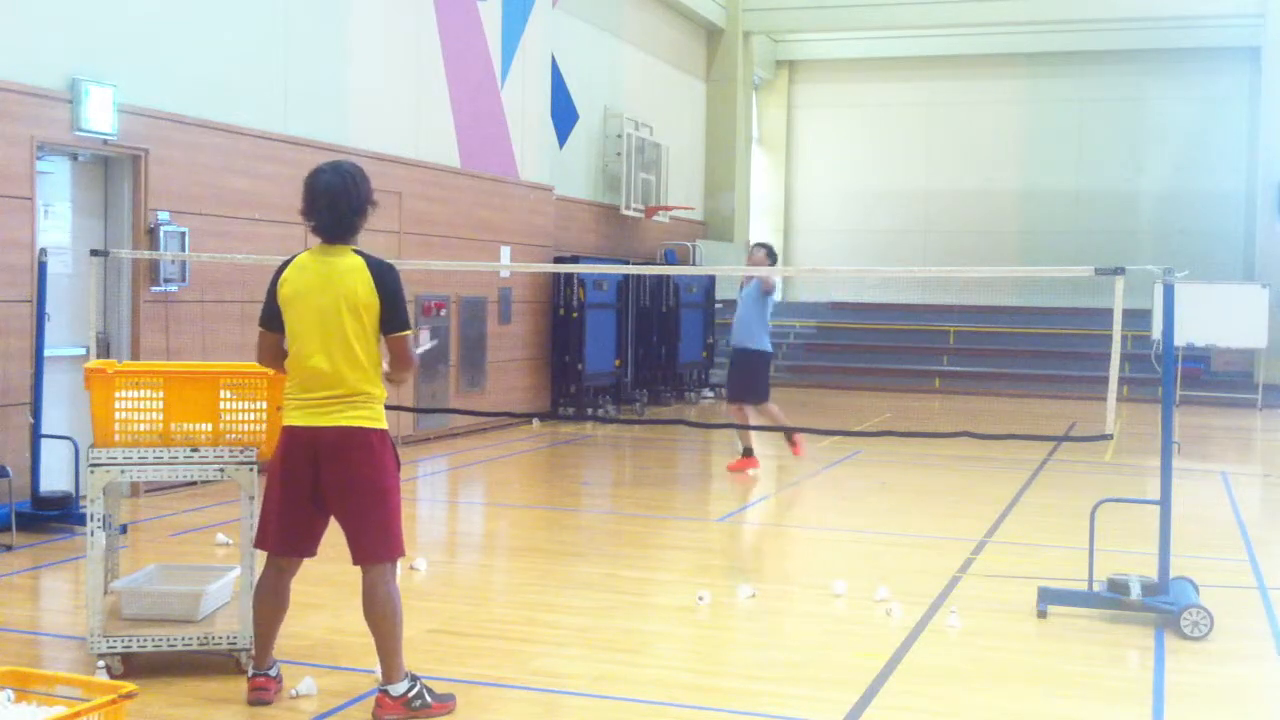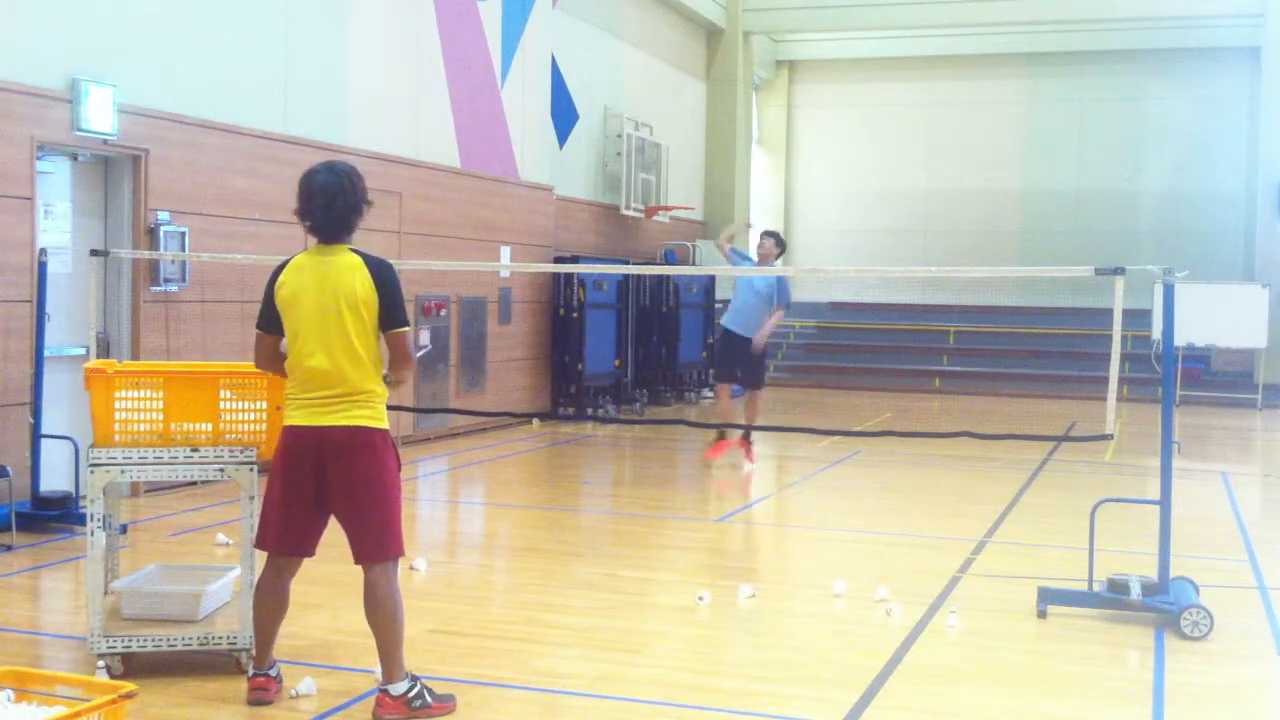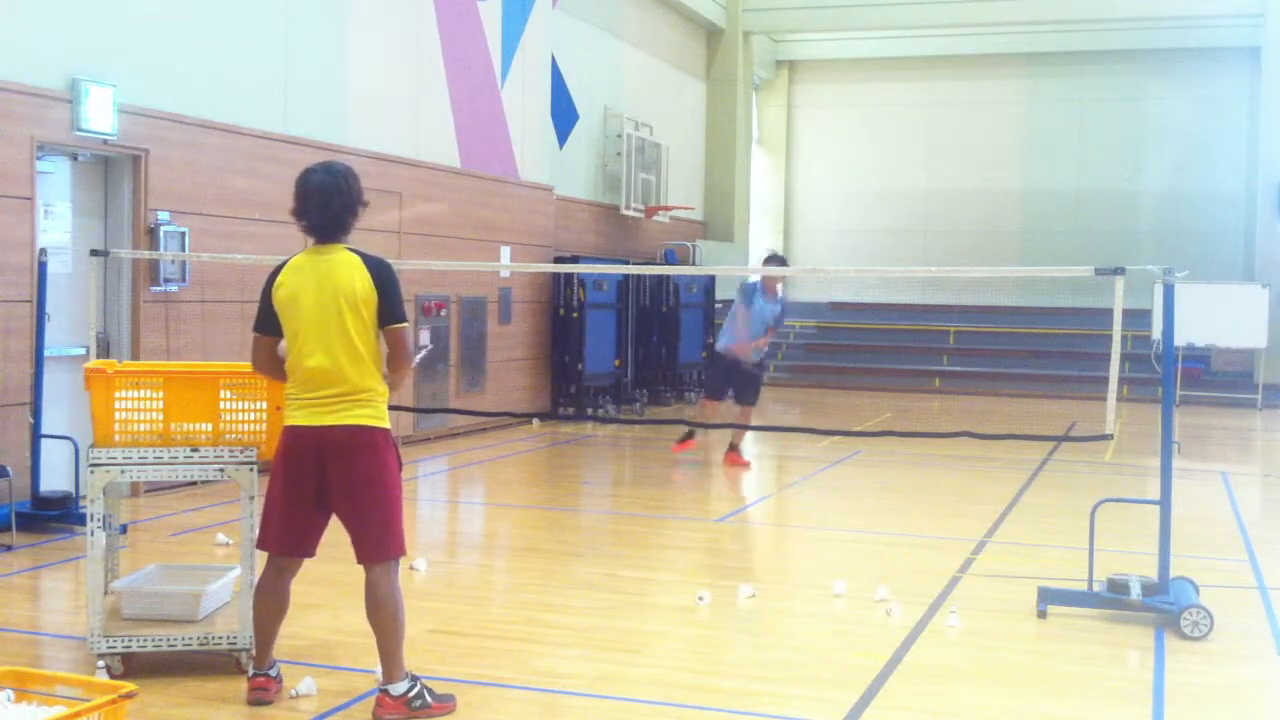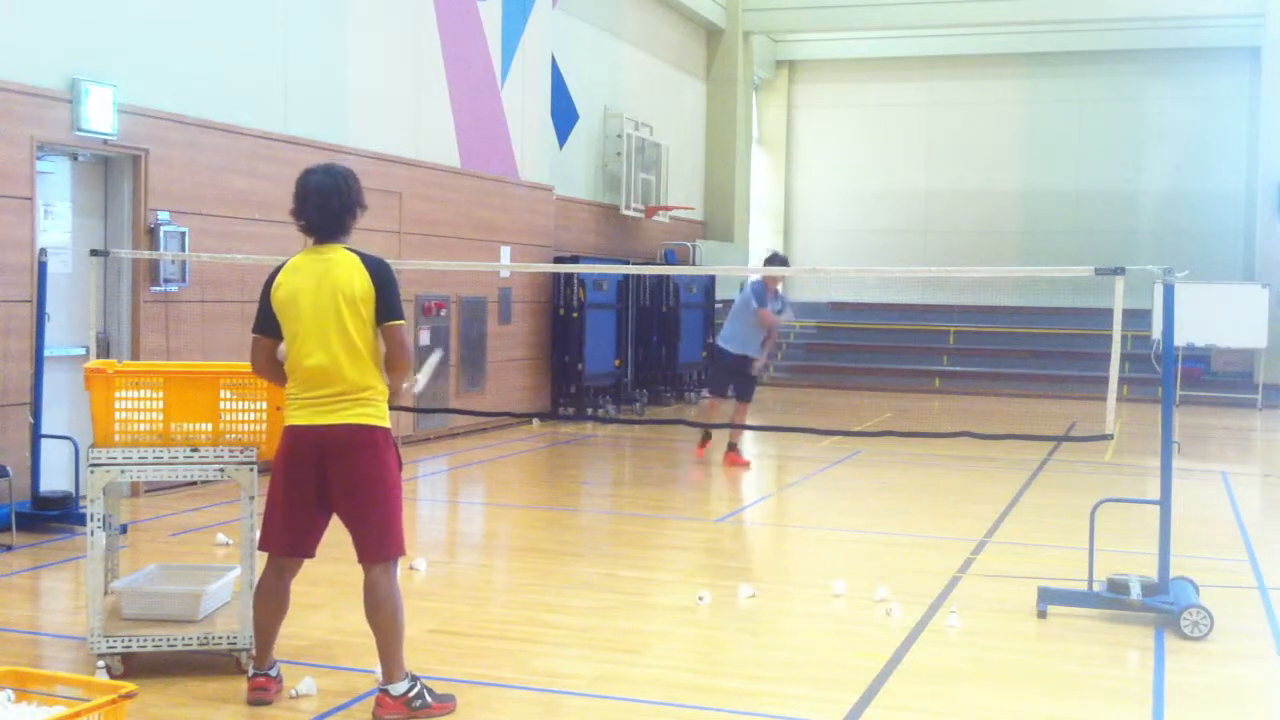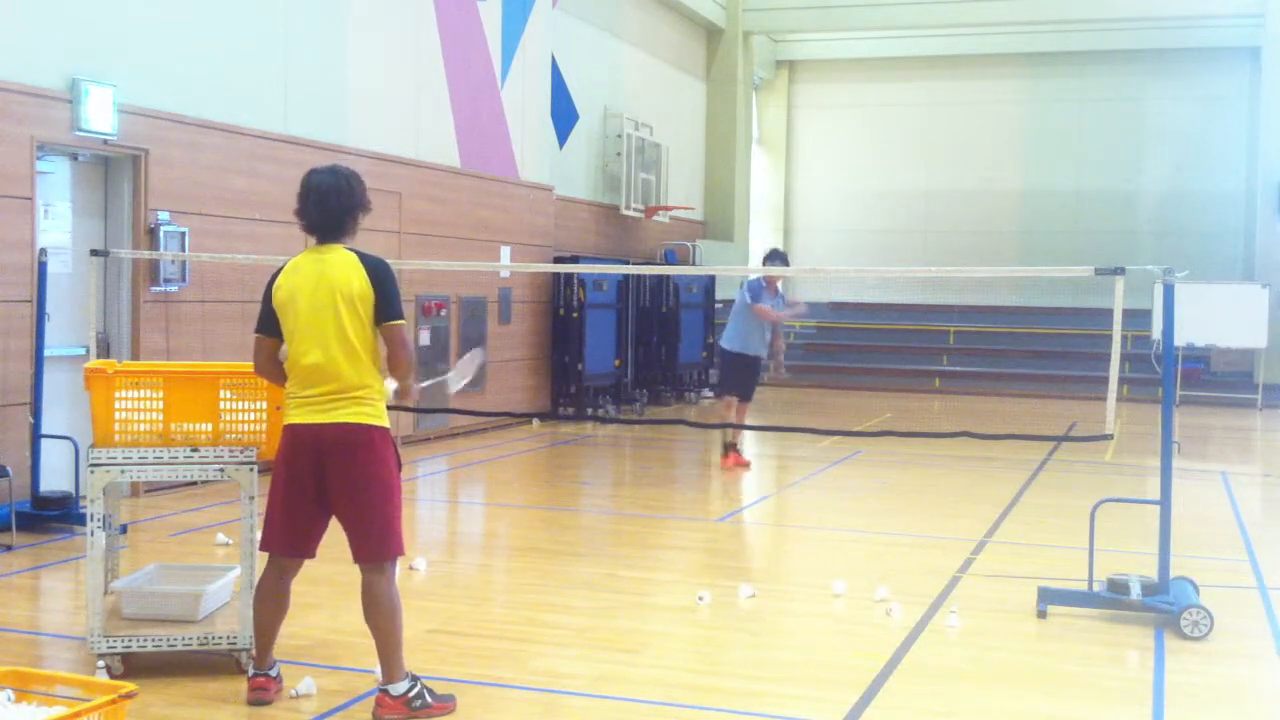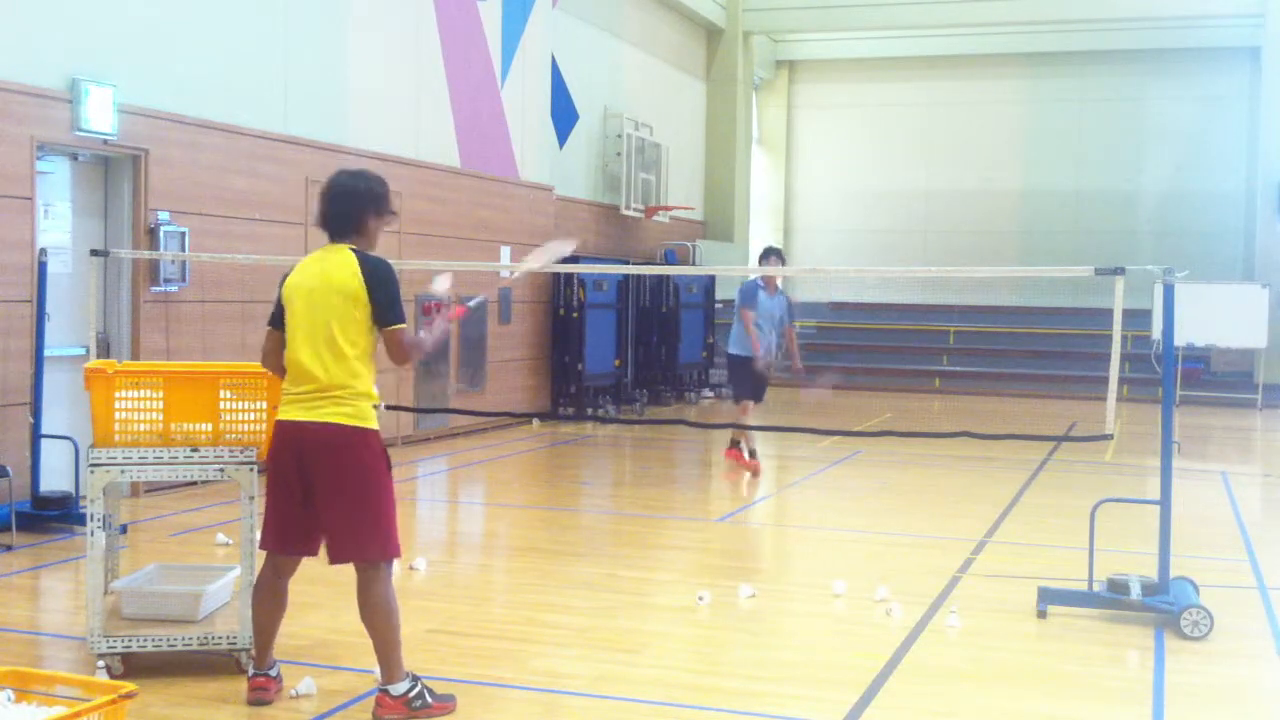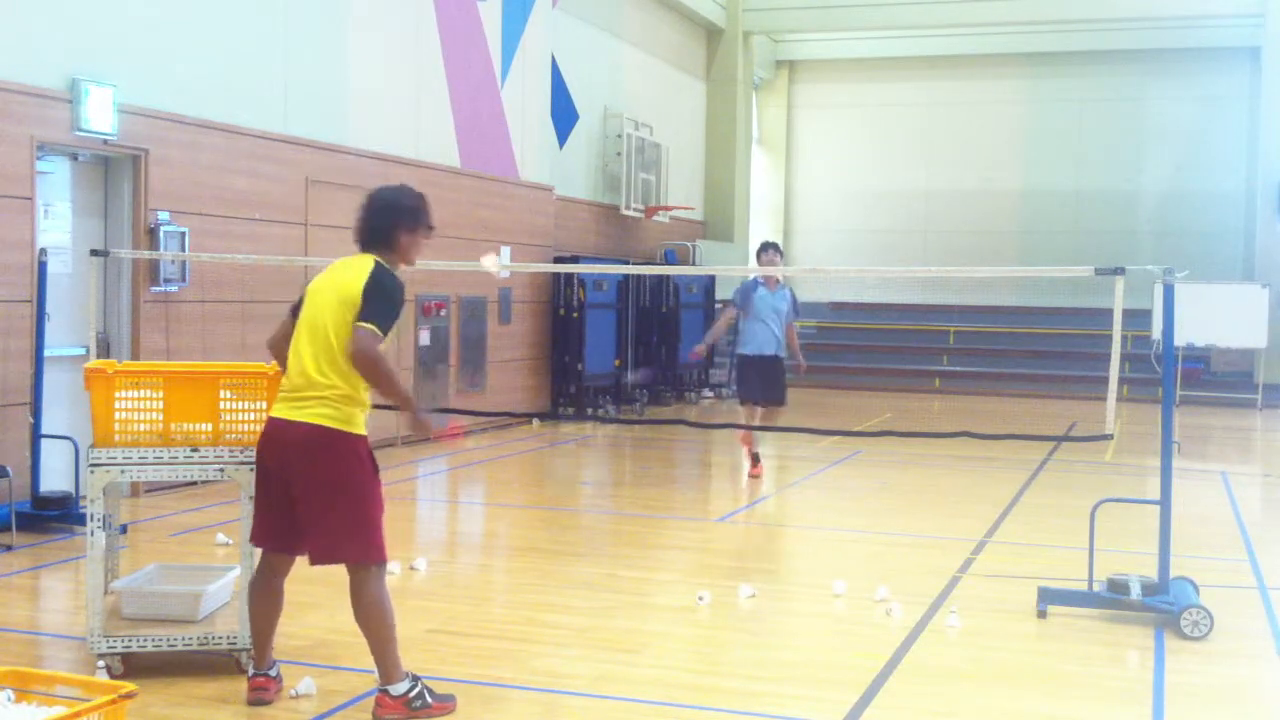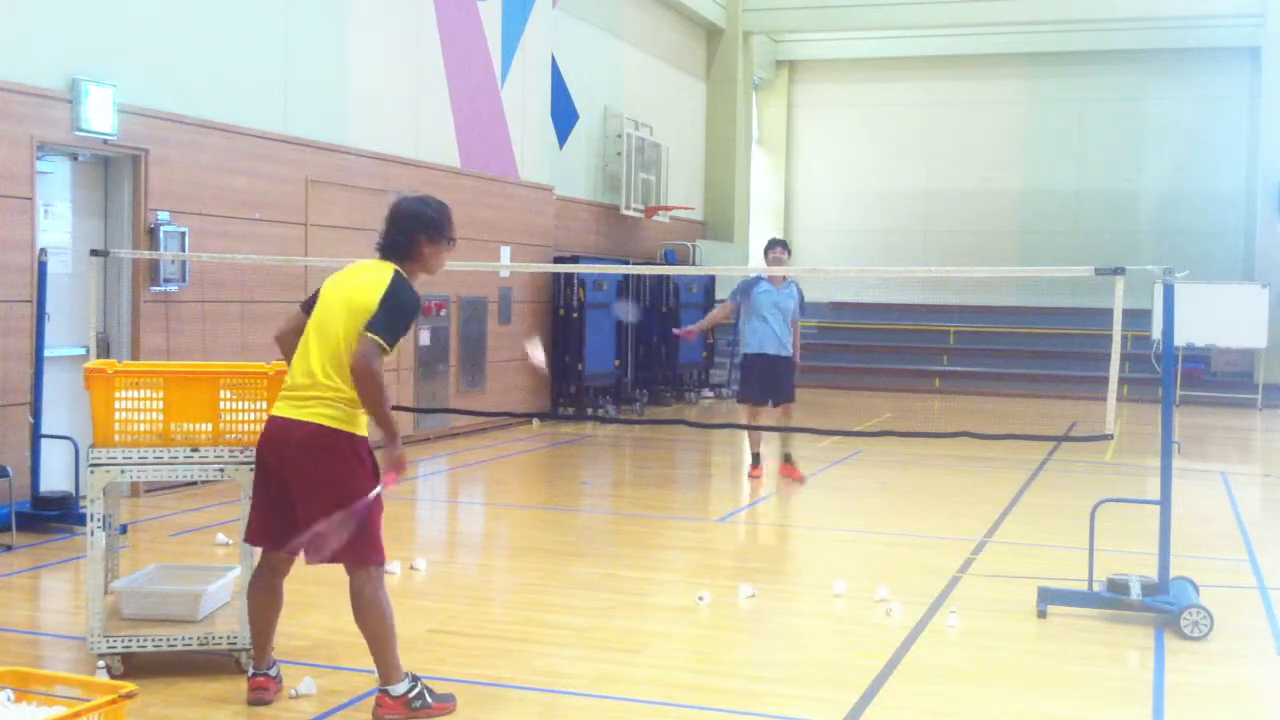
dt=0.2s
person 1, frame 1
left shoulder: (287, 273)
right shoulder: (377, 274)
left elbow: (268, 355)
right elbow: (404, 361)
right wrist: (387, 375)
left hip: (299, 432)
right hip: (359, 433)
left knee: (281, 560)
right knee: (378, 564)
left ankle: (261, 672)
person 1, frame 2
left shoulder: (284, 275)
right shoulder: (375, 272)
left elbow: (265, 358)
right elbow: (404, 359)
right wrist: (389, 378)
left hip: (300, 432)
right hip: (360, 432)
left knee: (281, 560)
right knee: (380, 564)
left ankle: (261, 672)
person 1, frame 3
left shoulder: (281, 277)
right shoulder: (373, 271)
left elbow: (263, 361)
right elbow: (402, 356)
right wrist: (388, 381)
left hip: (300, 432)
right hip: (361, 431)
left knee: (282, 560)
right knee: (381, 564)
left ankle: (261, 672)
person 1, frame 4
left shoulder: (280, 278)
right shoulder: (371, 270)
left elbow: (262, 363)
right elbow: (400, 355)
right wrist: (391, 387)
left hip: (301, 432)
right hip: (361, 430)
left knee: (282, 561)
right knee: (380, 564)
left ankle: (261, 672)
person 1, frame 5
left shoulder: (282, 278)
right shoulder: (371, 269)
left elbow: (264, 363)
right elbow: (401, 354)
right wrist: (404, 385)
left hip: (300, 432)
right hip: (359, 431)
left knee: (282, 561)
right knee: (378, 565)
left ankle: (261, 673)
person 1, frame 6
left shoulder: (298, 272)
right shoulder: (372, 269)
left elbow: (271, 356)
right elbow: (402, 352)
right wrist: (431, 339)
left hip: (291, 427)
right hip: (347, 430)
left knee: (280, 558)
right knee: (373, 564)
left ankle: (261, 672)
person 1, frame 7
left shoulder: (331, 273)
right shoulder: (384, 281)
left elbow: (277, 344)
right elbow: (360, 350)
right wrist: (411, 410)
left hip: (281, 425)
right hip: (331, 433)
left knee: (274, 557)
right knee: (365, 566)
left ankle: (261, 672)
person 1, frame 8
left shoulder: (348, 274)
right shoulder: (401, 293)
left elbow: (285, 336)
right elbow: (363, 364)
right wrist: (391, 436)
left hip: (282, 424)
right hip: (331, 433)
left knee: (273, 557)
right knee: (365, 566)
left ankle: (261, 671)
person 2, frame 1
left shoulder: (763, 282)
right shoulder: (749, 282)
left elbow: (770, 284)
left wrist: (759, 271)
left hip: (756, 351)
right hip: (740, 351)
left knee: (760, 404)
right knee: (735, 405)
left ankle: (790, 433)
right ankle: (748, 455)
person 2, frame 2
left shoulder: (779, 280)
right shoulder: (744, 264)
left elbow: (780, 313)
right elbow: (721, 244)
left wrist: (765, 332)
right wrist: (735, 229)
left hip: (753, 340)
right hip: (730, 333)
left knee: (753, 392)
right knee: (722, 387)
left ankle: (746, 438)
right ankle: (721, 437)
person 2, frame 3
left shoulder: (780, 306)
right shoulder: (750, 289)
left elbow: (768, 338)
right elbow: (741, 314)
left wrist: (746, 349)
right wrist: (740, 339)
left hip: (751, 360)
right hip: (725, 353)
left knee: (747, 409)
right knee: (709, 402)
left ankle: (733, 451)
right ankle: (690, 435)
person 2, frame 4
left shoulder: (779, 301)
right shoulder: (754, 288)
left elbow: (771, 334)
right elbow: (768, 321)
left wrist: (762, 358)
right wrist: (781, 318)
left hip: (752, 357)
right hip: (727, 350)
left knee: (743, 405)
right knee: (715, 399)
left ankle: (732, 450)
right ankle: (706, 436)
person 2, frame 5
left shoulder: (780, 298)
right shoulder: (752, 286)
left elbow: (777, 332)
right elbow: (766, 315)
left wrist: (779, 358)
right wrist: (792, 312)
left hip: (755, 355)
right hip: (732, 350)
left knee: (743, 404)
right knee: (729, 400)
left ankle: (733, 450)
right ankle: (727, 449)
person 2, frame 6
left shoulder: (783, 298)
right shoulder: (749, 289)
left elbow: (788, 330)
right elbow: (748, 324)
left wrist: (796, 359)
right wrist: (758, 353)
left hip: (764, 359)
right hip: (741, 356)
left knee: (749, 406)
right knee: (745, 406)
left ankle: (734, 447)
right ankle: (752, 455)
person 2, frame 7
left shoulder: (788, 292)
right shoulder: (749, 288)
left elbow: (790, 326)
right elbow: (728, 317)
left wrist: (798, 355)
right wrist: (706, 343)
left hip: (776, 358)
right hip: (749, 356)
left knee: (776, 408)
right knee: (753, 408)
left ankle: (750, 436)
right ankle: (755, 460)
person 2, frame 8
left shoulder: (794, 290)
right shoulder: (751, 285)
right elbow: (724, 310)
left wrist: (796, 354)
right wrist: (696, 328)
left hip: (783, 357)
right hip: (755, 355)
left knee: (787, 408)
right knee: (755, 409)
left ankle: (787, 460)
right ankle: (756, 460)
